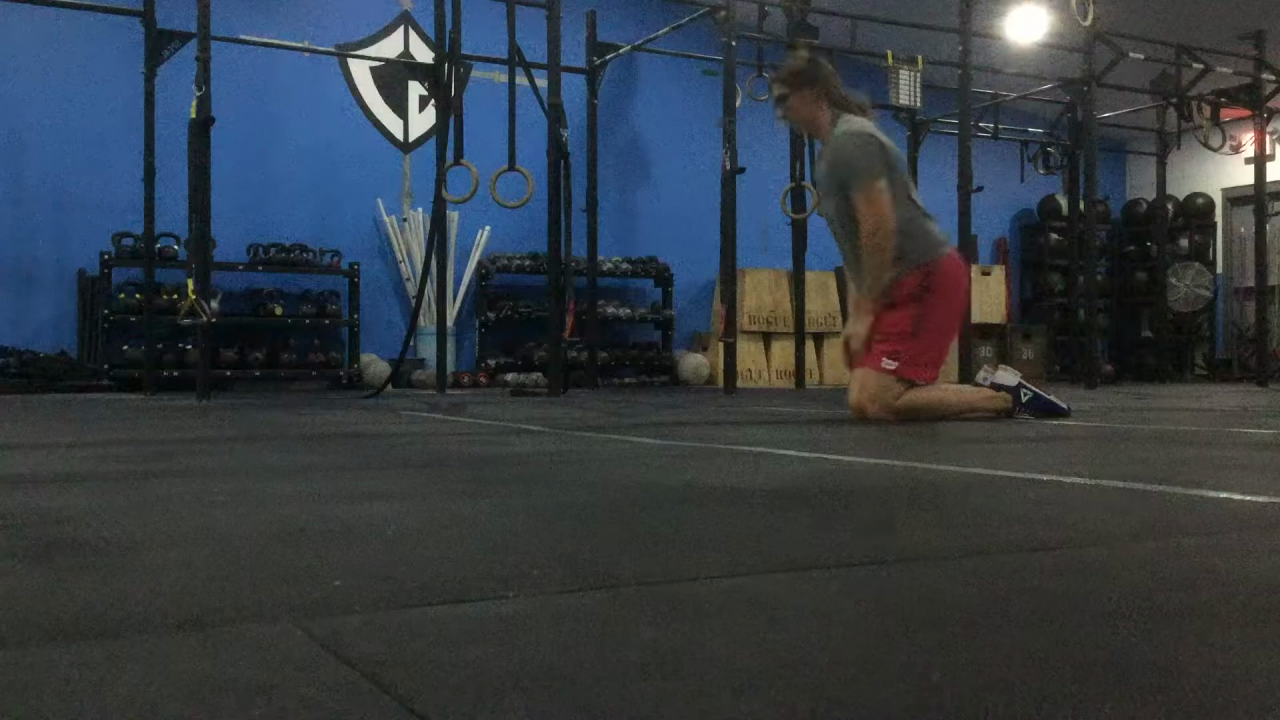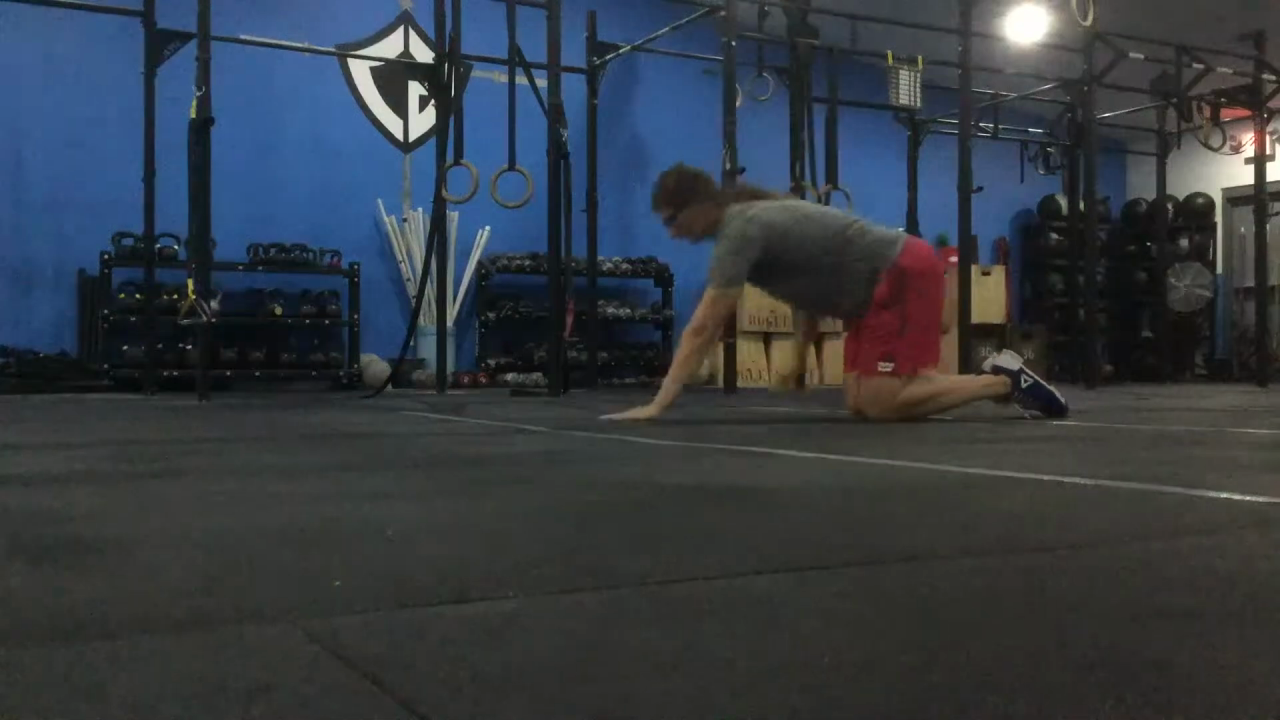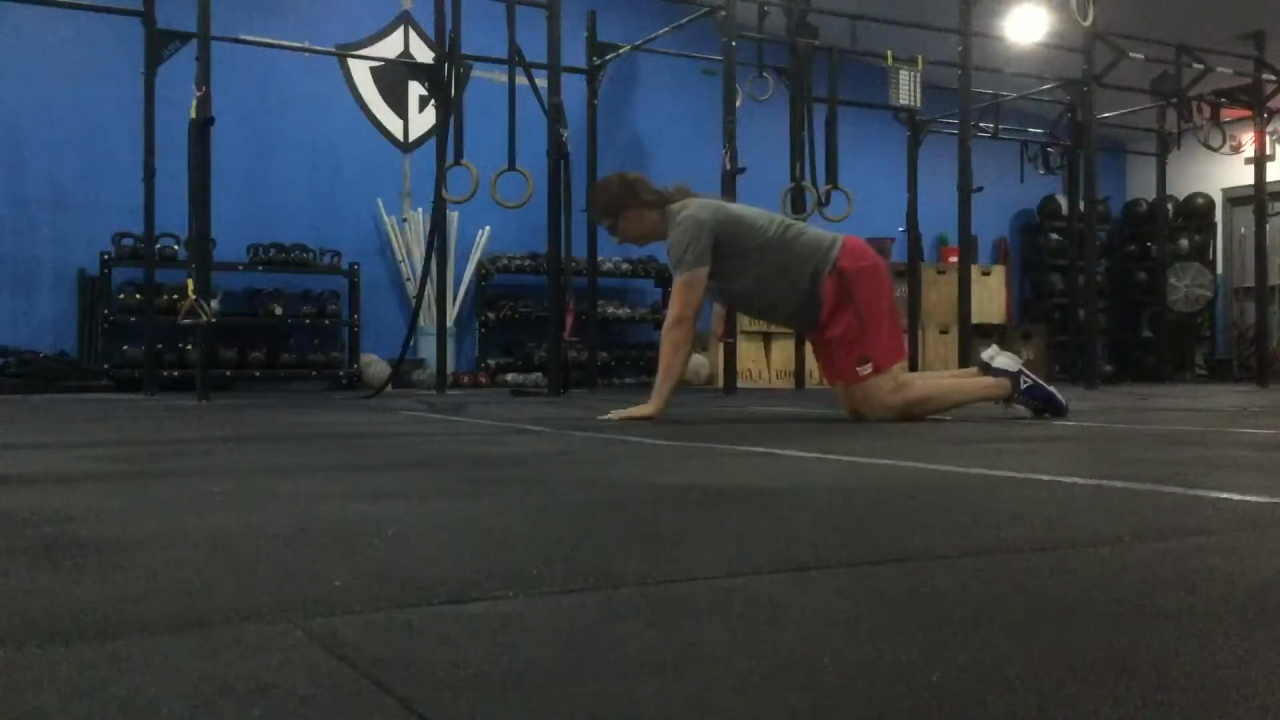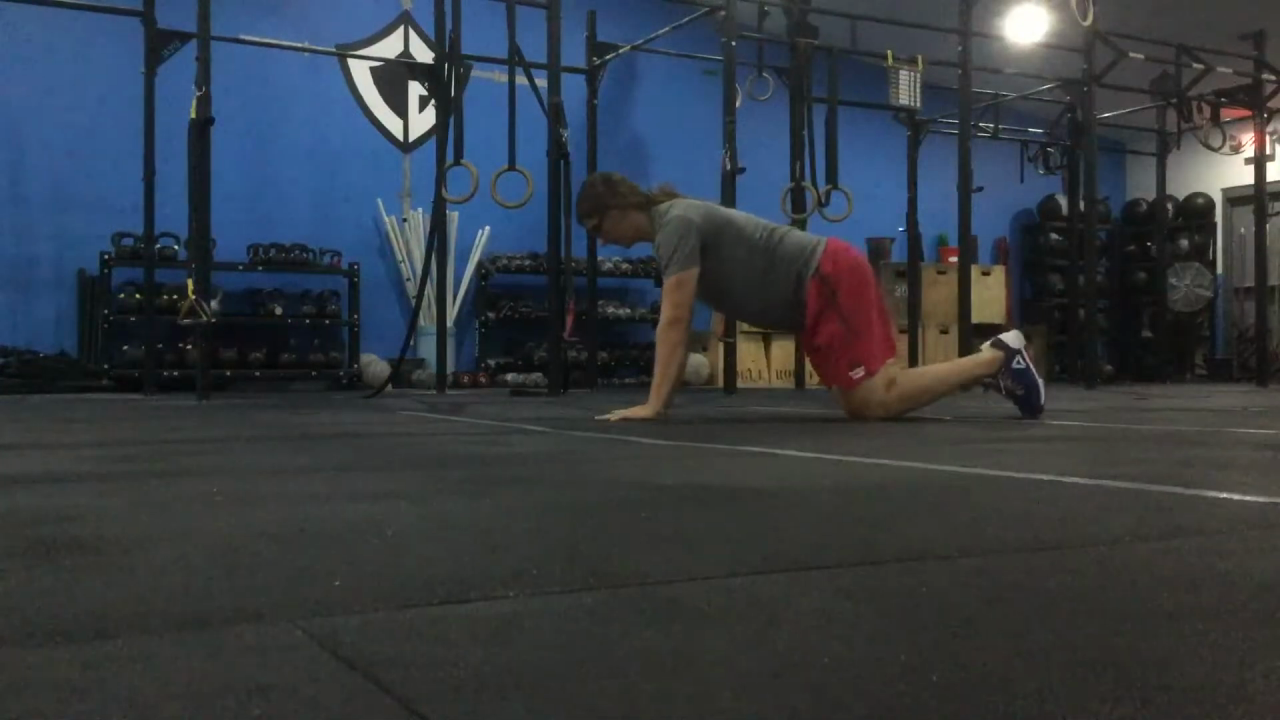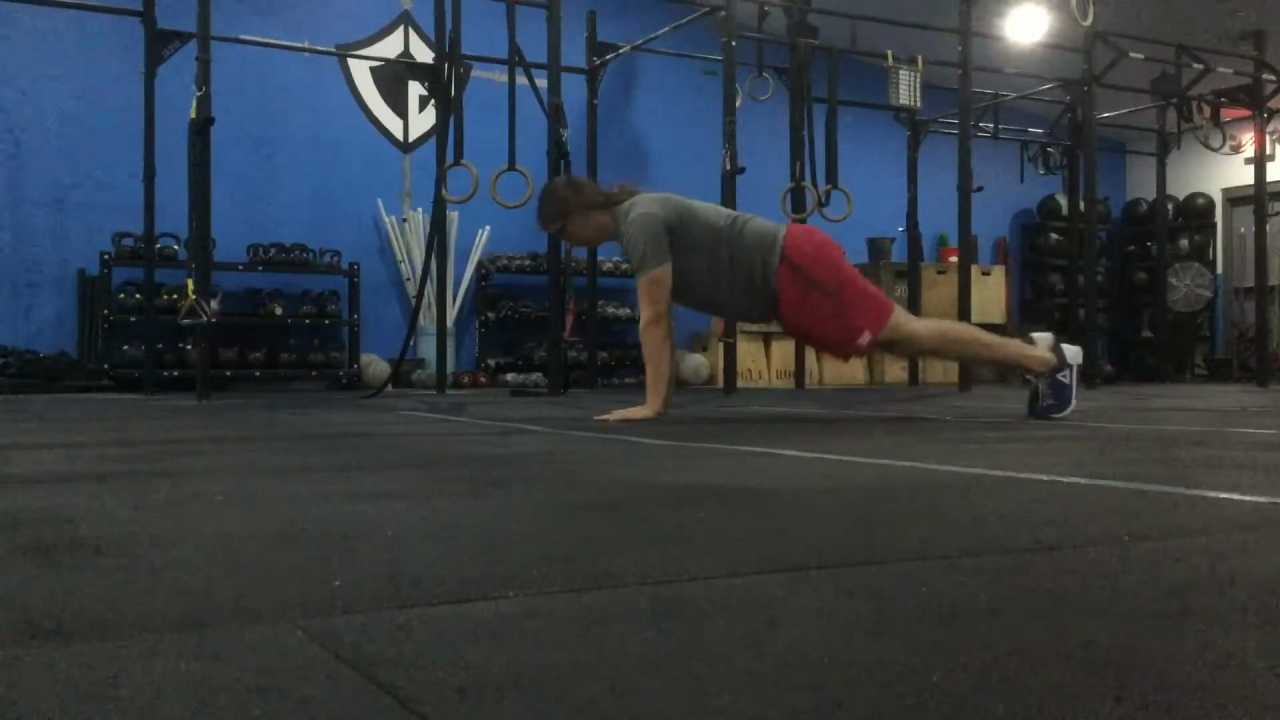
dt=0.7s
person 1, frame 1
left shoulder: (851, 139)
right shoulder: (833, 149)
left elbow: (880, 230)
left wrist: (866, 312)
right wrist: (854, 317)
left hip: (925, 280)
right hip: (902, 286)
left knee: (877, 404)
right knee: (861, 403)
left ankle: (1006, 396)
right ankle: (991, 385)
person 1, frame 2
left shoulder: (740, 233)
right shoulder: (753, 221)
left elbow: (703, 328)
right elbow: (811, 284)
left wrist: (657, 404)
right wrist: (799, 356)
left hip: (905, 274)
right hip: (890, 278)
left knee: (880, 404)
right knee: (860, 401)
left ankle: (1007, 382)
right ankle: (996, 376)
person 1, frame 3
left shoulder: (688, 224)
right shoulder: (691, 226)
left elbow: (680, 321)
right elbow: (695, 322)
left wrist: (655, 402)
right wrist: (659, 395)
left hip: (846, 276)
right hip: (832, 288)
left knee: (882, 402)
right knee: (860, 402)
left ankle: (1005, 382)
right ankle: (988, 372)
person 1, frame 4
left shoulder: (675, 224)
right shoulder: (674, 225)
left elbow: (674, 321)
right elbow: (680, 323)
left wrist: (653, 404)
right wrist: (662, 398)
left hip: (830, 279)
right hip: (820, 290)
left knee: (877, 403)
right knee: (863, 401)
left ankle: (999, 357)
right ankle: (990, 365)
person 1, frame 5
left shoulder: (640, 222)
right shoulder: (639, 219)
left elbow: (654, 320)
right elbow: (659, 321)
left wrist: (652, 404)
right wrist: (661, 394)
left hip: (795, 266)
right hip: (790, 274)
left knee: (910, 333)
right knee: (901, 337)
left ankle: (1048, 362)
right ankle: (1027, 348)
